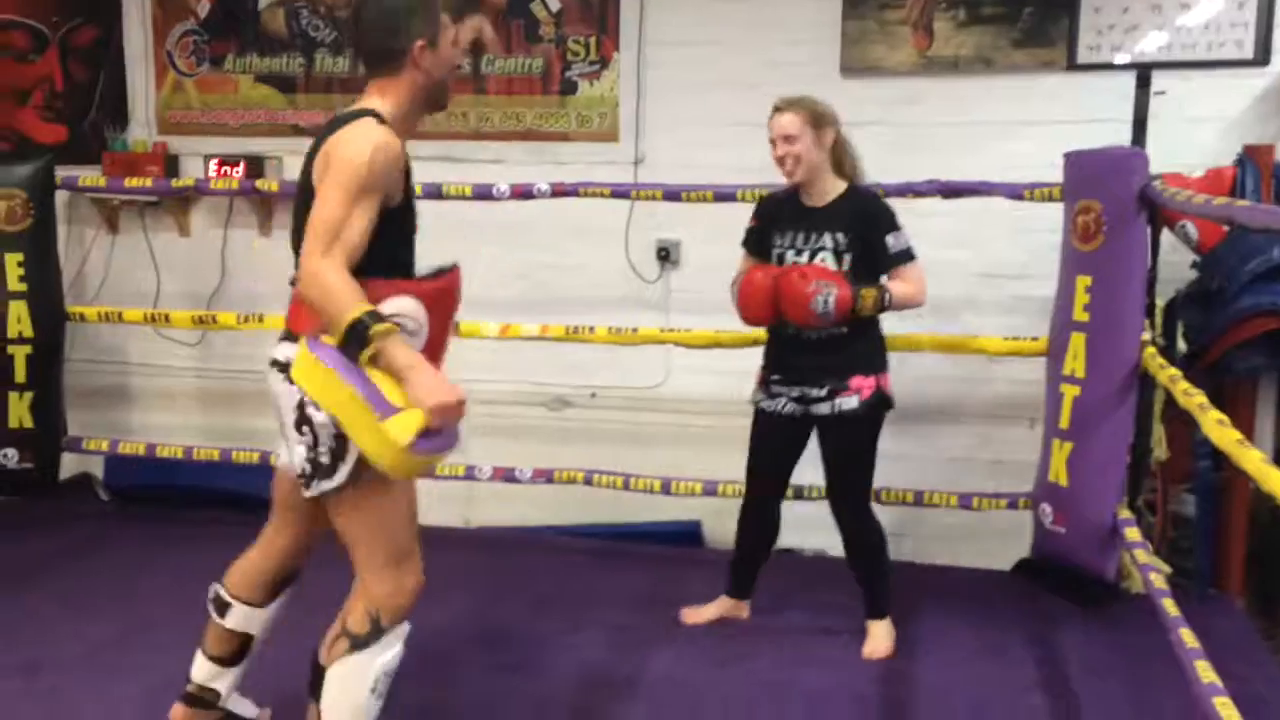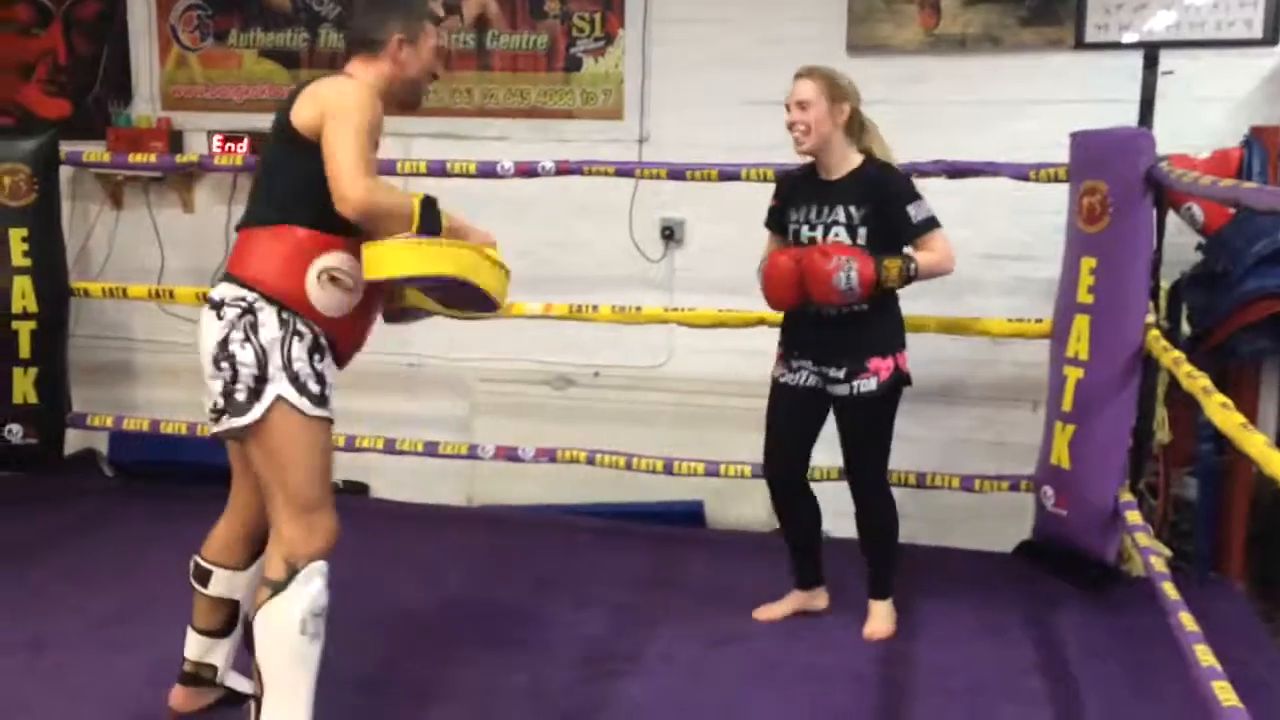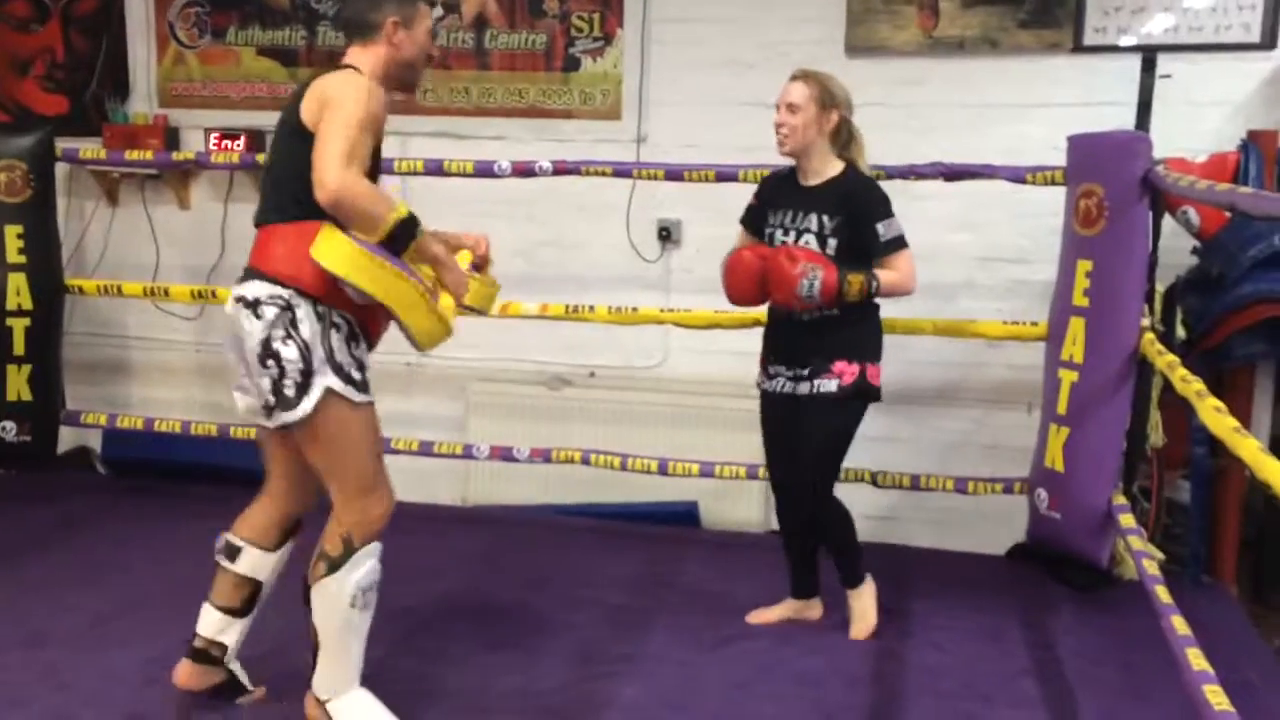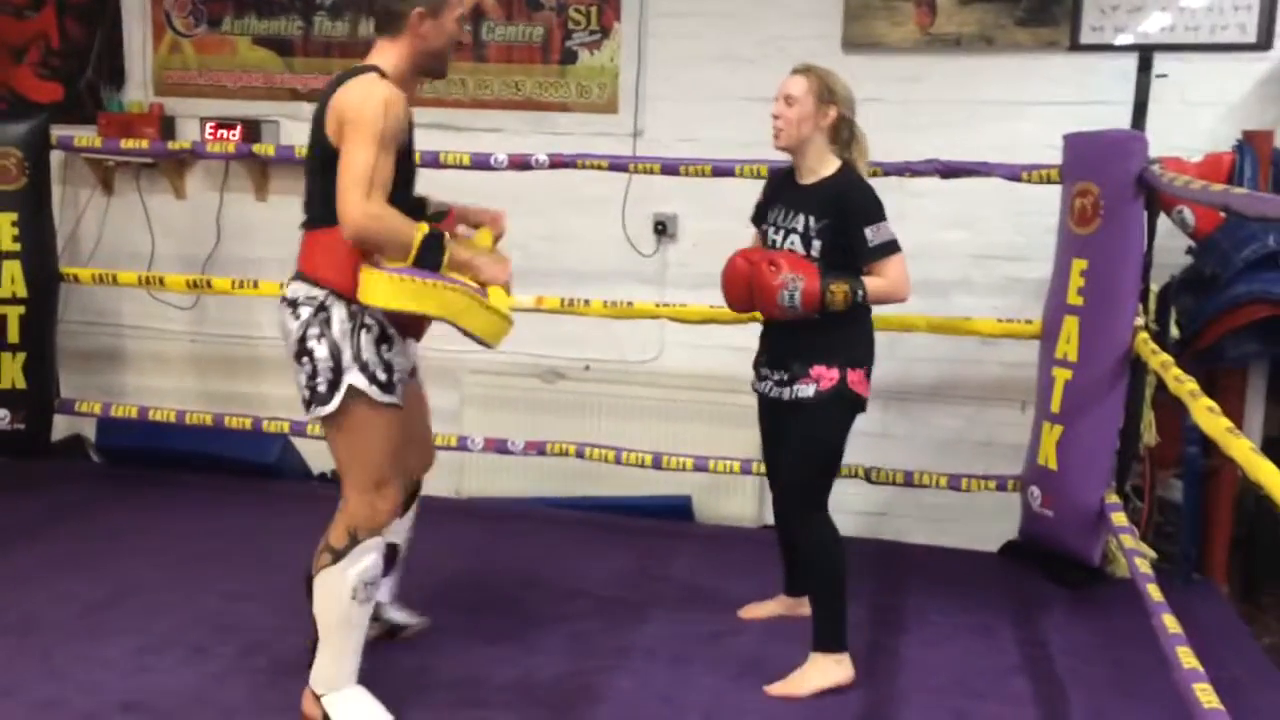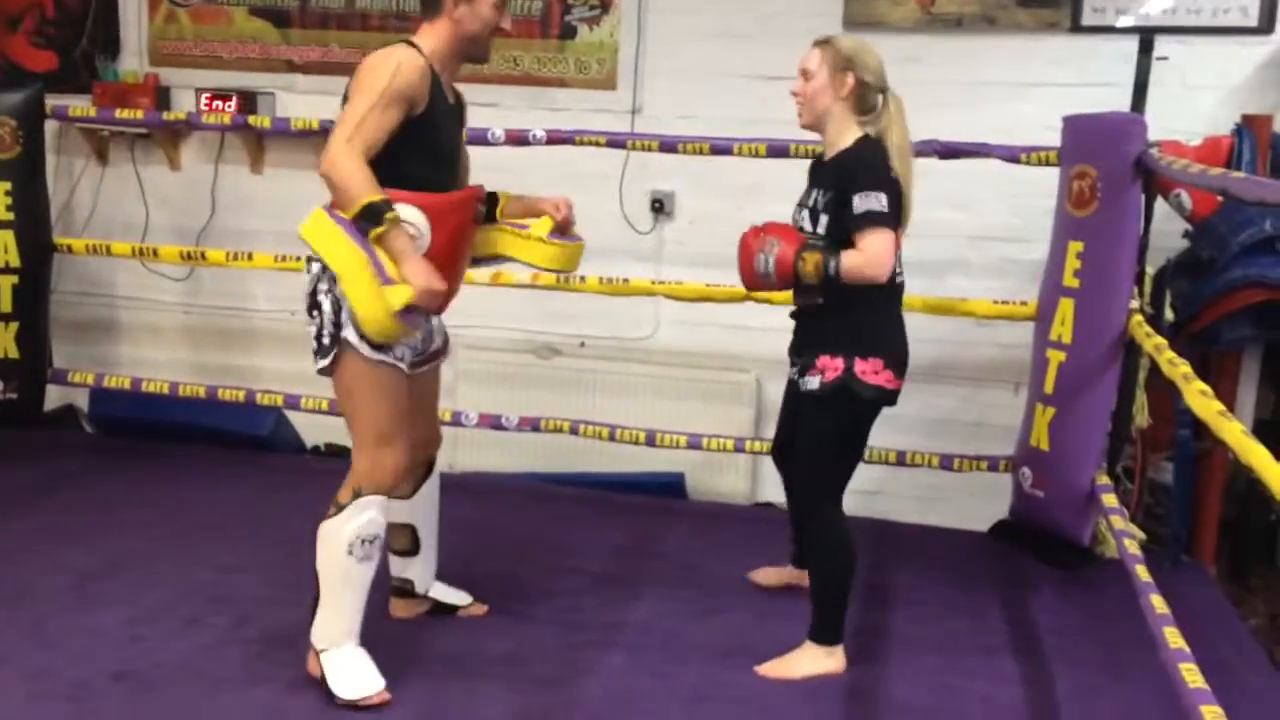
dt=0.3s
person 1, frame 1
left shoulder: (363, 139)
right shoulder: (372, 146)
right elbow: (321, 277)
left wrist: (407, 333)
right wrist: (412, 369)
left knee: (286, 545)
right knee: (393, 583)
person 1, frame 2
left shoulder: (336, 111)
right shoulder: (347, 95)
left elbow: (356, 240)
right elbow: (358, 197)
right wrist: (453, 227)
left hip: (264, 328)
right hip: (267, 328)
left knee: (254, 513)
right knee: (307, 532)
person 1, frame 3
left shoulder: (329, 96)
right shoulder: (354, 92)
right elbow: (337, 188)
left wrist: (442, 244)
right wrist: (428, 248)
left hip: (283, 316)
right hip: (299, 321)
left knee: (292, 496)
right knee: (366, 505)
left ankle: (206, 656)
person 1, frame 4
left shoulder: (372, 94)
right shoulder: (375, 97)
right elbow: (360, 217)
left wrist: (453, 215)
right wrist: (466, 259)
left hip: (364, 317)
right hip: (343, 317)
left knee: (410, 458)
right knee: (373, 500)
left ankle: (368, 604)
person 1, frame 5
left shoulder: (448, 95)
right shoulder: (399, 68)
left elbow: (457, 201)
right elbow: (341, 159)
left wrist: (531, 209)
right wrist: (404, 258)
left hip: (410, 296)
left knee: (419, 445)
right knee: (379, 462)
left ankle: (413, 586)
right ankle: (333, 645)
person 2, frame 1
left shoulder: (865, 209)
right shoulder: (773, 210)
left elbow: (914, 289)
right elbow: (747, 276)
left wrist: (853, 298)
left hip: (850, 379)
right hip: (784, 374)
left knee: (849, 501)
right knee: (761, 489)
left ankle: (879, 616)
right ankle: (736, 598)
person 2, frame 2
left shoulder: (883, 183)
right shoulder: (792, 187)
left elbow: (942, 258)
right elbow: (774, 256)
left wrist: (876, 273)
right wrist: (776, 277)
left hip: (868, 356)
right hip: (801, 351)
left knee: (866, 479)
right knee: (781, 470)
left ankle: (881, 597)
right ankle: (808, 588)
person 2, frame 3
left shoulder: (859, 193)
right shoulder: (774, 188)
left elbow: (904, 278)
right elbow: (744, 253)
left wrist: (836, 284)
right wrist: (744, 275)
left hip: (843, 361)
right hip: (782, 358)
left knee: (813, 482)
right knee: (785, 482)
left ankle: (858, 582)
right ankle: (804, 596)
person 2, frame 4
left shoulder: (850, 194)
right shoulder: (778, 185)
left elbow: (896, 285)
left wrist: (823, 292)
right wrist: (745, 278)
left hip: (831, 367)
right hip: (779, 358)
left knee: (804, 497)
right knee: (783, 484)
left ankle: (832, 656)
right ankle: (796, 593)
person 2, frame 5
left shoulder: (866, 164)
right shoulder: (829, 163)
left elbow: (875, 264)
left wrist: (796, 261)
right wrist: (779, 262)
left hip: (857, 354)
right hip: (825, 346)
left knee: (816, 483)
right knee: (791, 456)
left ankle: (826, 646)
right ankle: (808, 564)
